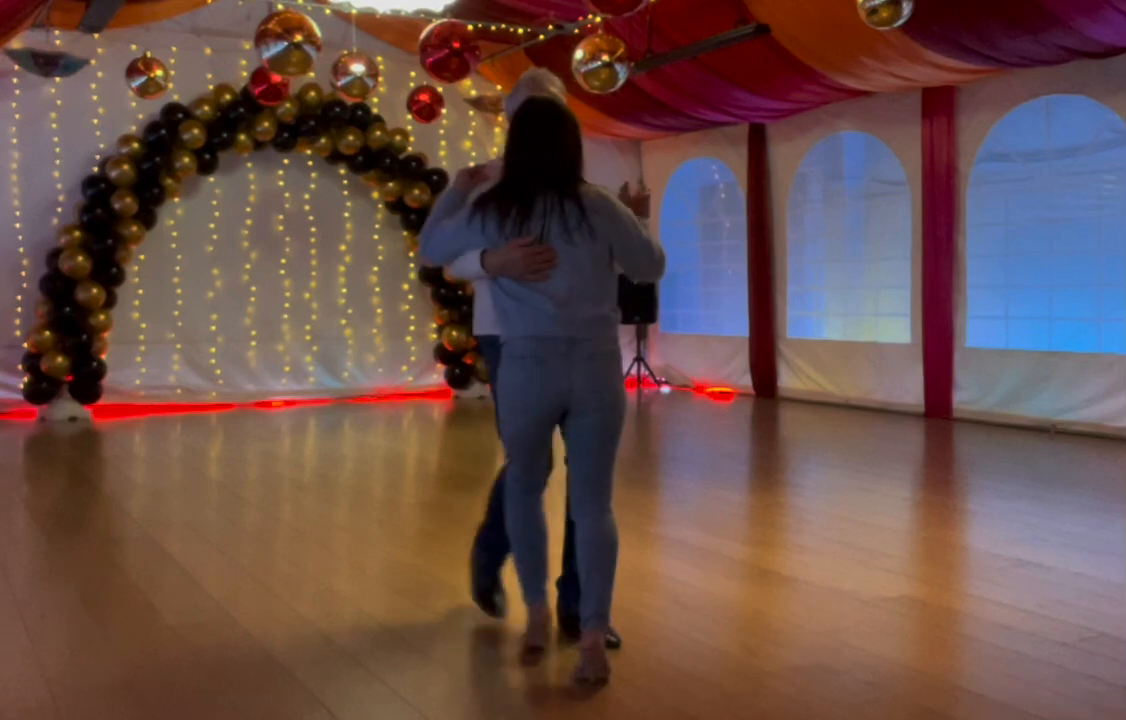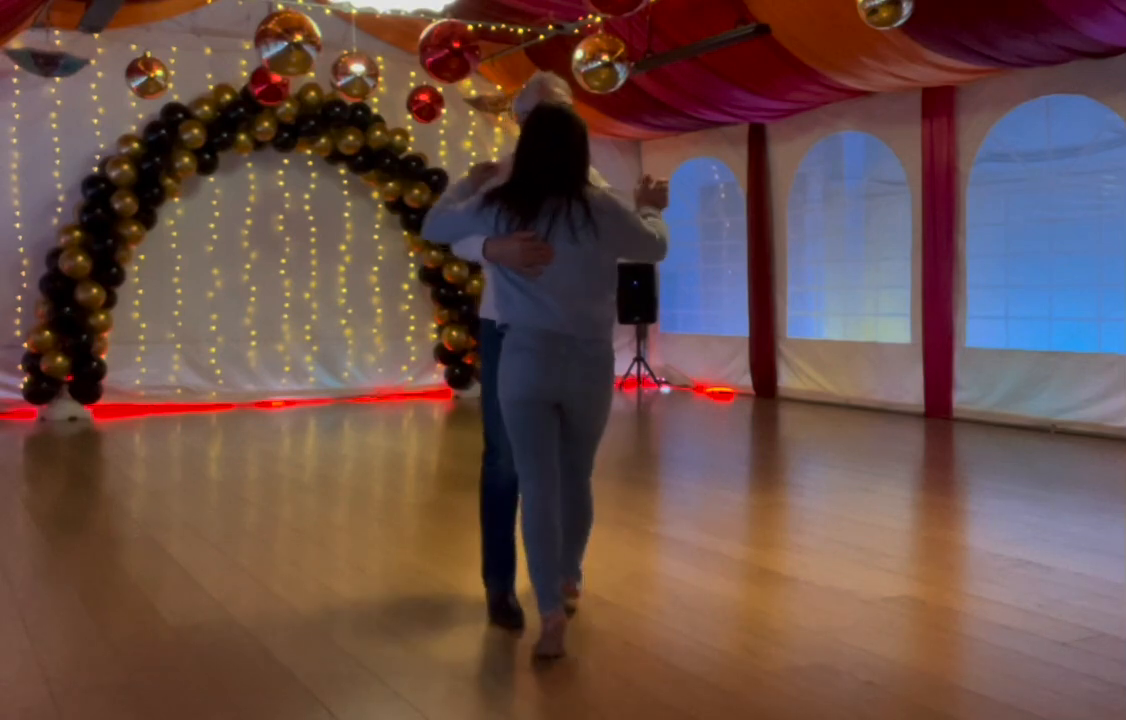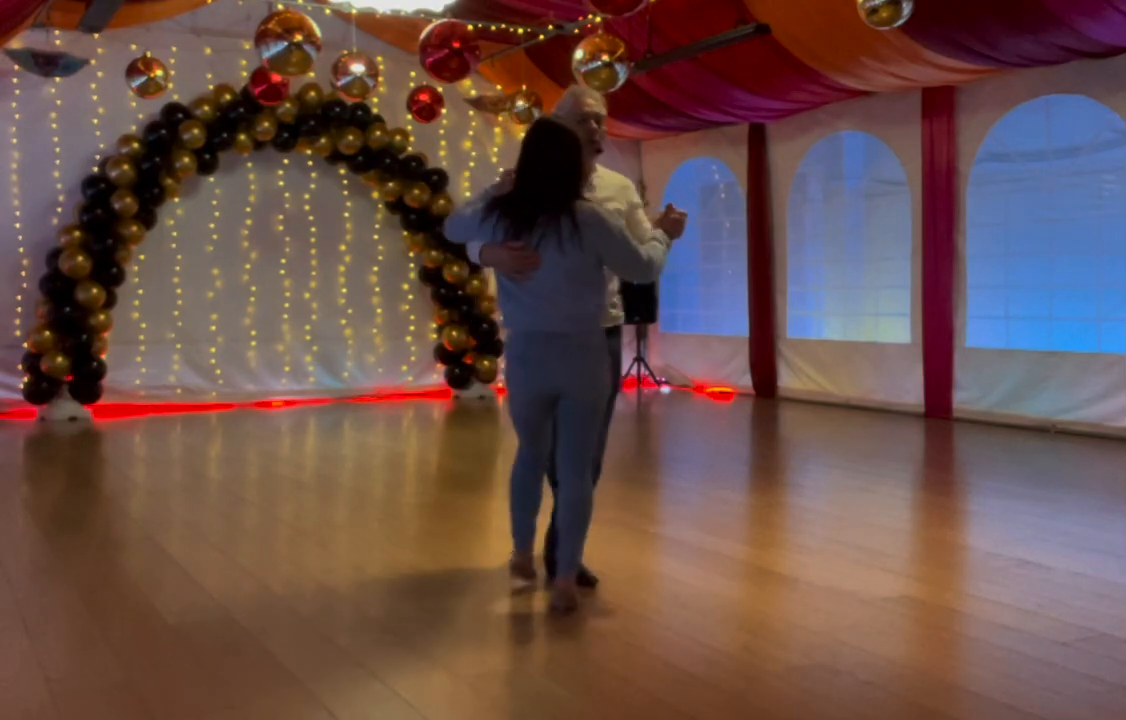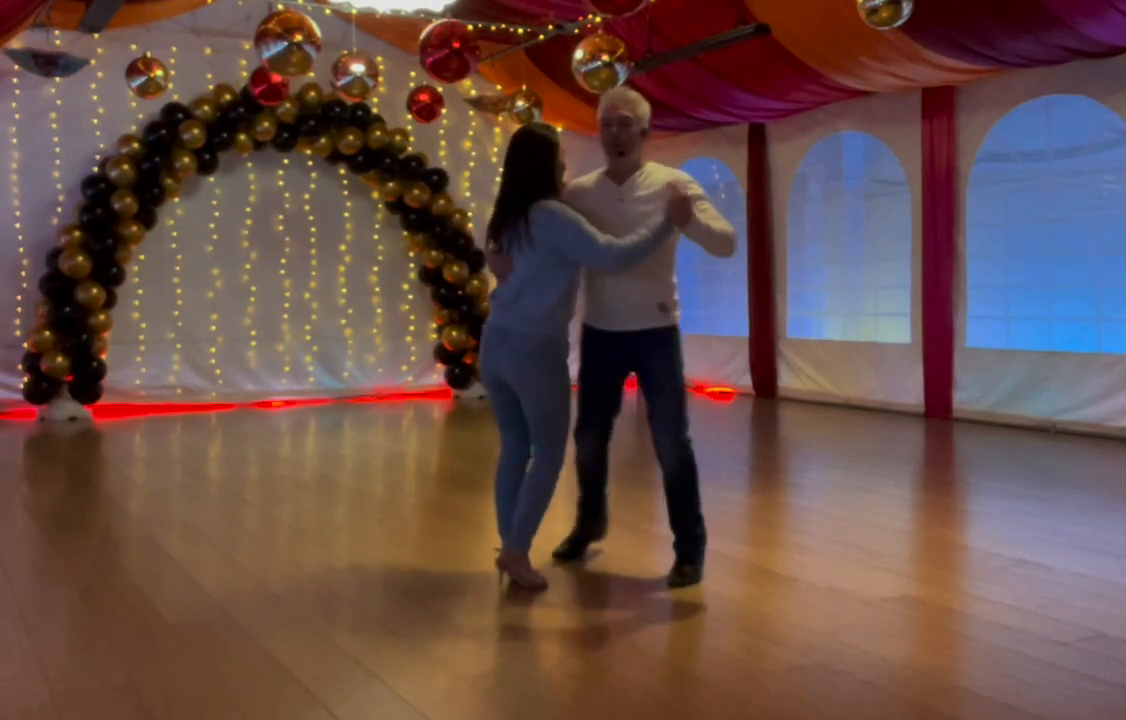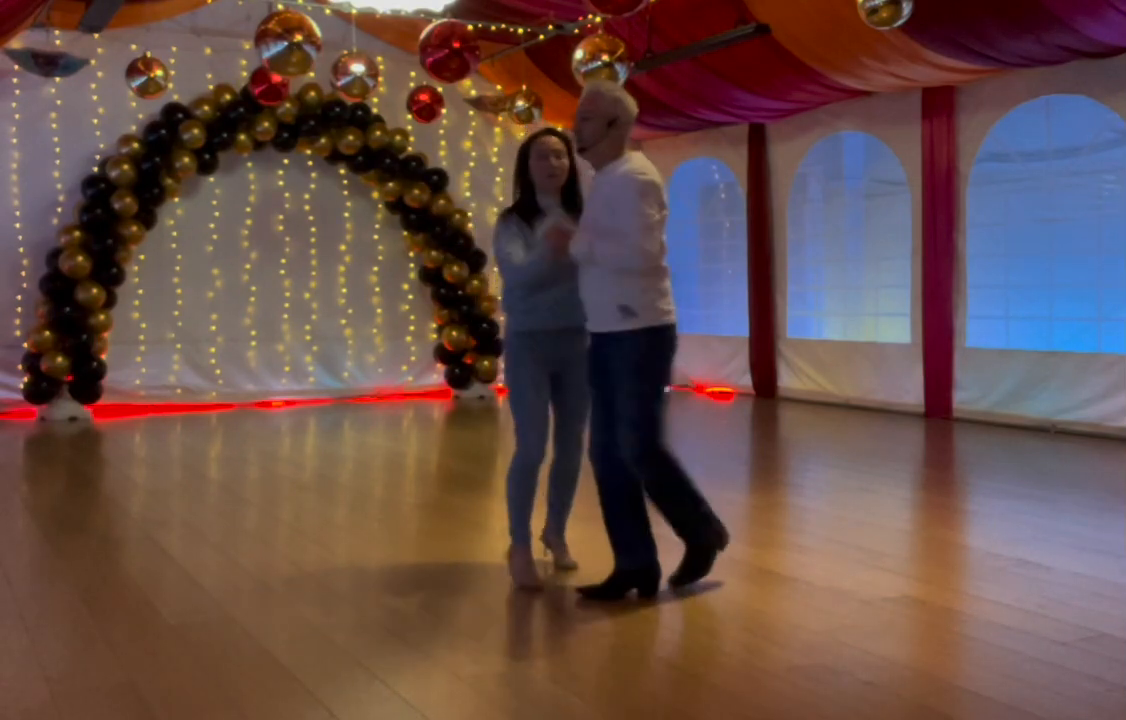
dt=0.5s
person 1, frame 1
right shoulder: (486, 182)
right elbow: (451, 257)
right wrist: (494, 260)
right hip: (510, 340)
left ankle: (576, 607)
right ankle: (487, 562)
person 1, frame 2
left shoulder: (586, 180)
right shoulder: (496, 178)
right elbow: (463, 238)
right wrist: (500, 249)
right hip: (507, 331)
right knee: (505, 457)
right ankle: (499, 584)
person 1, frame 3
left shoulder: (621, 189)
right elbow: (477, 238)
left wrist: (667, 232)
right wrist: (493, 254)
left hip: (604, 330)
left knee: (590, 445)
left ankle: (562, 546)
right ankle: (562, 548)
person 1, frame 4
left shoulder: (673, 184)
right shoulder: (576, 192)
left elbow: (724, 243)
left wrist: (684, 216)
left hip: (655, 333)
right hip: (600, 333)
left knee: (671, 443)
right knee: (590, 439)
left ankle: (690, 549)
right ankle: (589, 523)
person 1, frame 5
left shoulder: (634, 177)
right shoulder: (605, 181)
left elbow: (642, 254)
left wrist: (577, 243)
left hip: (641, 334)
right hip: (607, 335)
left knee: (641, 449)
right knee: (607, 451)
left ankle: (703, 534)
right ankle: (635, 564)
person 2, frame 1
left shoulder: (490, 210)
right shoulder: (596, 207)
left elbow: (430, 251)
right elbow: (652, 267)
left wrist: (457, 191)
right wrist: (632, 219)
left hip: (527, 366)
right hip: (596, 366)
left knee: (524, 488)
right knee: (594, 503)
left ankle: (536, 616)
right ankle: (593, 638)
person 2, frame 2
left shoulder: (496, 207)
right shoulder: (601, 208)
left elbow: (433, 228)
right elbow: (654, 247)
right wrist: (651, 206)
left hip: (526, 358)
right hip: (590, 362)
left knee: (537, 488)
right knee: (575, 481)
left ankle: (550, 617)
right ankle: (565, 583)
person 2, frame 3
left shoulder: (500, 215)
right shoulder: (589, 219)
left elbow: (453, 228)
right elbow: (644, 269)
left wrist: (494, 191)
right wrist: (661, 235)
left hip: (526, 355)
right hip: (583, 355)
left knee: (531, 455)
right knee: (577, 470)
left ankle: (523, 552)
right ankle: (565, 579)
person 2, frame 4
left shoulder: (510, 218)
right shoulder: (550, 215)
right elbow: (613, 255)
right wrist: (665, 218)
left hip: (497, 343)
right hip: (536, 349)
left knee: (514, 451)
right knee: (548, 456)
left ankle: (510, 545)
right ankle: (516, 551)
person 2, frame 5
left shoulder: (585, 218)
right shoulder: (513, 222)
right elbow: (515, 274)
right wrist: (548, 254)
left hip: (575, 344)
right hip: (528, 343)
left knee: (571, 447)
right knee: (531, 446)
left ankle: (555, 532)
right ankle: (519, 547)
